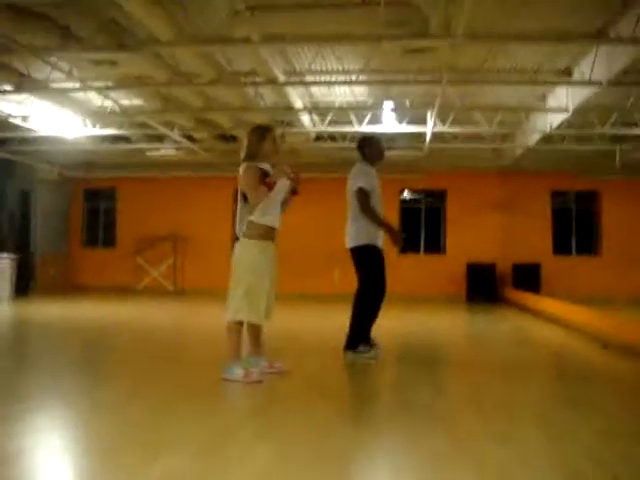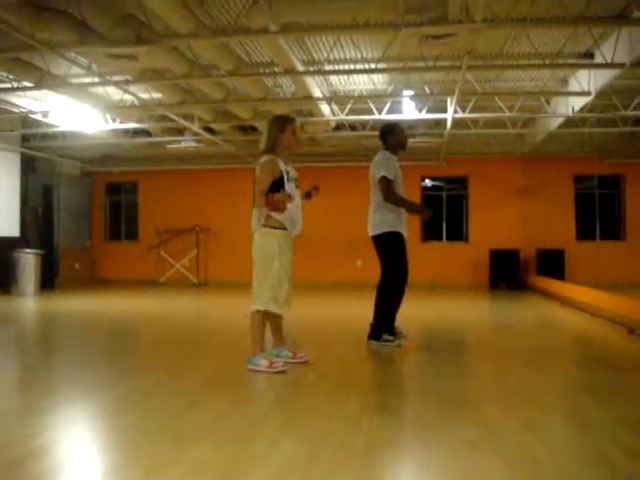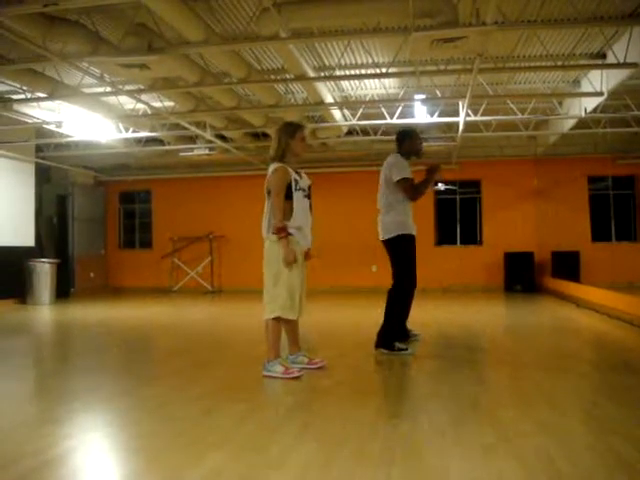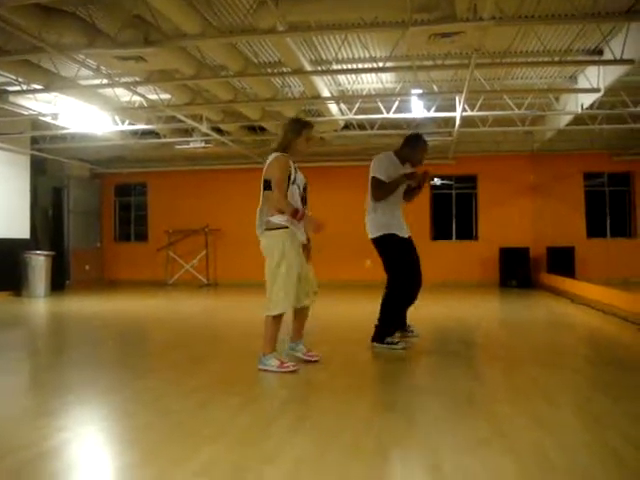
dt=1s
person 1, frame 1
left shoulder: (268, 171)
right shoulder: (251, 170)
left elbow: (277, 206)
right elbow: (255, 199)
left wrist: (290, 188)
right wrist: (275, 177)
left hip: (267, 246)
right hip: (251, 245)
left knee: (258, 304)
right knee: (242, 302)
left ankle: (256, 357)
right ankle: (233, 365)
person 1, frame 2
left shoulder: (283, 165)
right shoulder: (269, 163)
right elbow: (259, 200)
left wrist: (307, 194)
right wrist: (277, 199)
left hip: (283, 236)
right hip: (271, 236)
left knee: (279, 295)
right knee: (265, 294)
left ankle: (279, 347)
right ankle: (256, 355)
person 1, frame 3
left shoulder: (297, 174)
right shoulder: (279, 171)
right elbow: (277, 213)
left wrist: (305, 243)
right wrist: (285, 246)
left hip: (295, 243)
right hip: (282, 244)
left knee: (293, 301)
right knee: (279, 301)
left ankle: (295, 354)
right ankle: (272, 361)
person 1, frame 4
left shoulder: (292, 165)
right shoulder: (279, 161)
right elbow: (280, 203)
left wrist: (305, 237)
right wrist: (307, 219)
left hip: (292, 236)
right hip: (278, 235)
left knee: (305, 291)
right knee: (281, 296)
left ankle: (296, 343)
right ankle: (267, 356)
person 2, frame 1
left shoulder: (367, 172)
right shoulder: (362, 171)
right elbow: (364, 206)
left wrist: (387, 230)
right wrist: (389, 229)
left hip: (370, 240)
right hip: (364, 240)
left knee: (375, 289)
right knee: (370, 289)
left ankle: (362, 338)
right ankle: (355, 342)
person 2, frame 2
left shoulder: (389, 160)
right shoulder: (384, 159)
right elbow: (387, 195)
left wrist: (412, 208)
right wrist: (416, 208)
left hip: (392, 227)
right hip: (386, 228)
left knee: (398, 277)
right knee: (392, 278)
left ankle: (386, 327)
right ankle: (378, 332)
person 2, frame 3
left shoulder: (396, 163)
right shoulder: (398, 163)
right elbow: (413, 194)
left wrist: (427, 178)
right wrist: (430, 176)
left hip: (397, 229)
right hip: (398, 230)
left knee: (405, 282)
right knee: (405, 283)
left ankle: (399, 331)
right ankle: (387, 339)
person 2, frame 4
left shoulder: (405, 167)
right shoulder: (382, 161)
right elbow: (376, 195)
left wrist: (419, 184)
right wrist: (403, 179)
left hip: (399, 230)
right hip: (382, 230)
left knee: (413, 277)
right knee: (399, 280)
left ankle: (398, 322)
right ankle: (382, 334)
